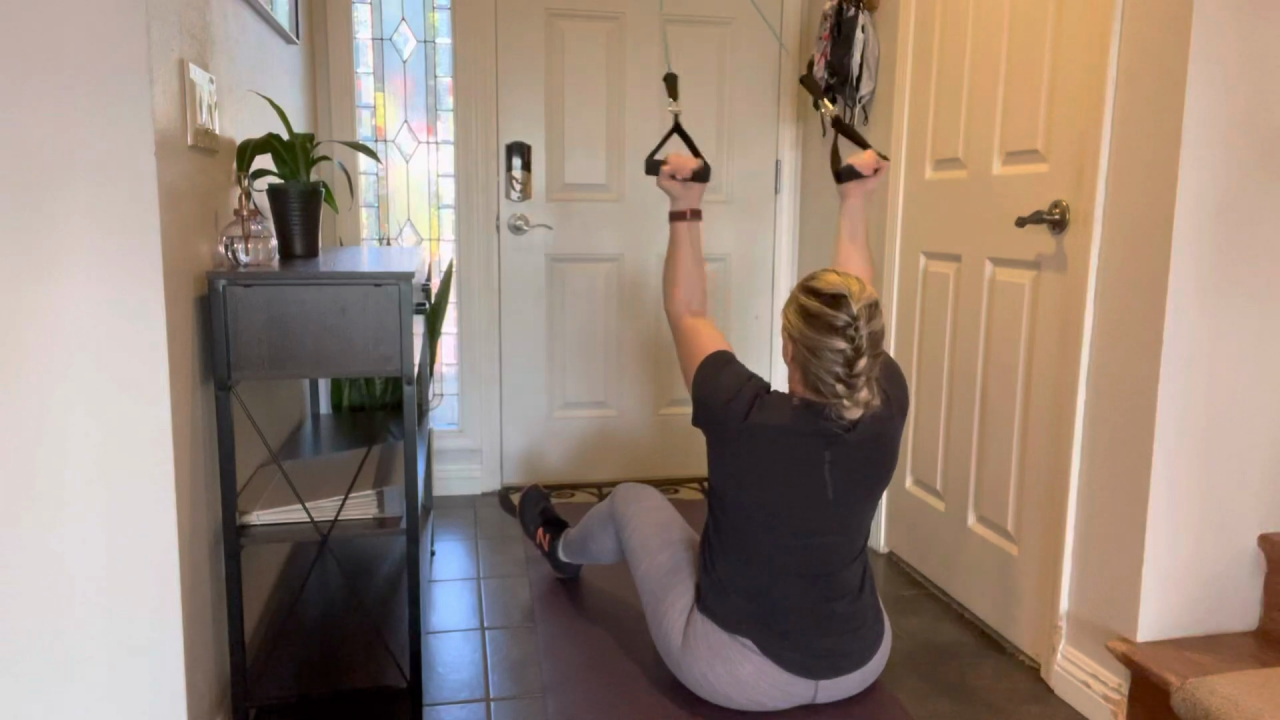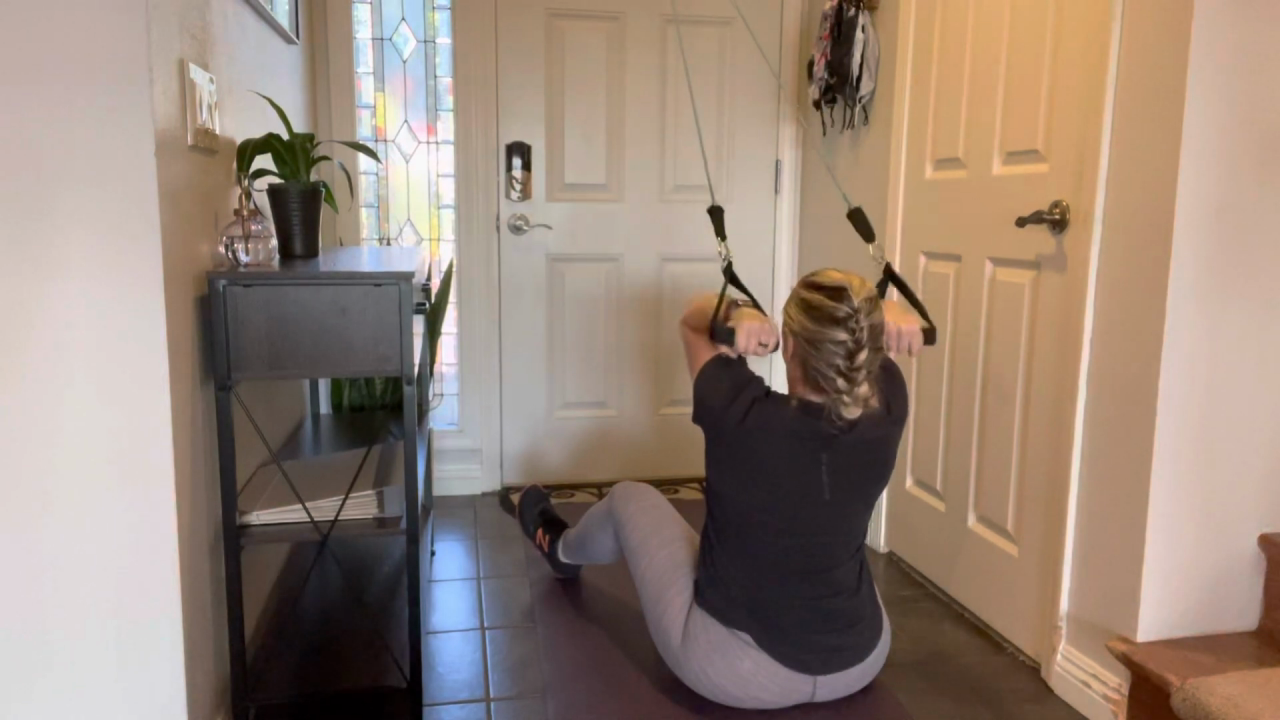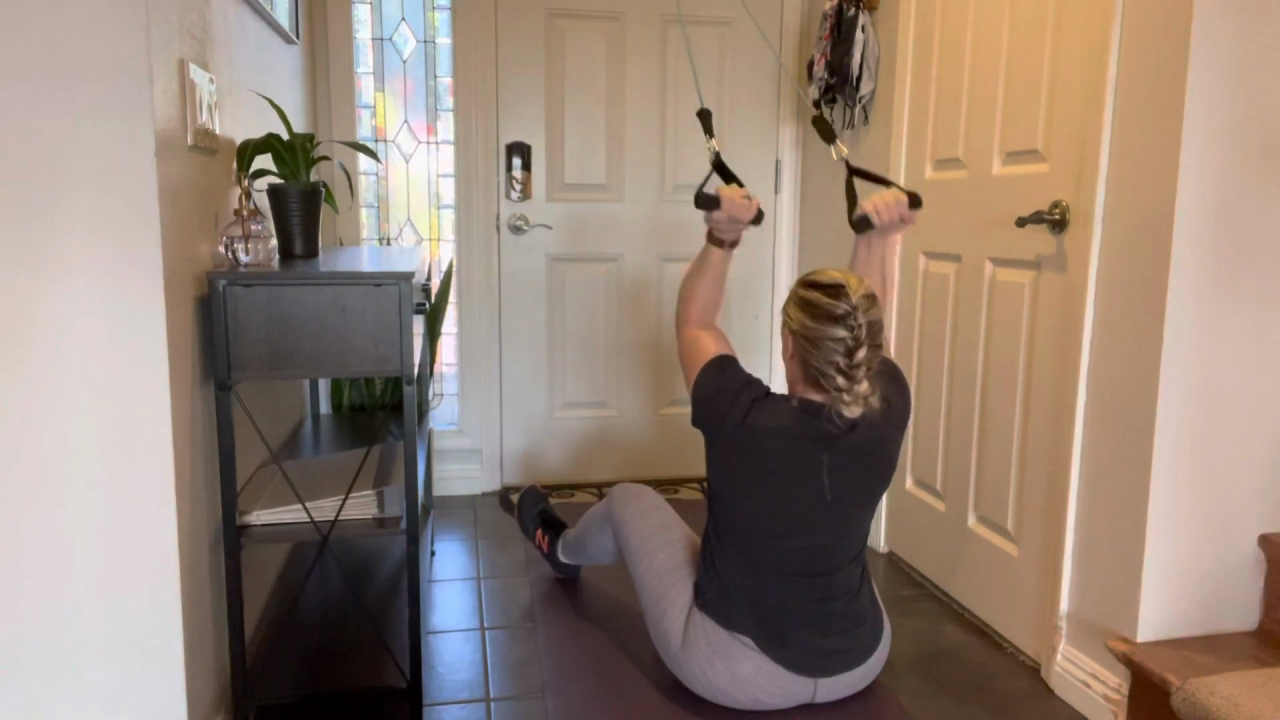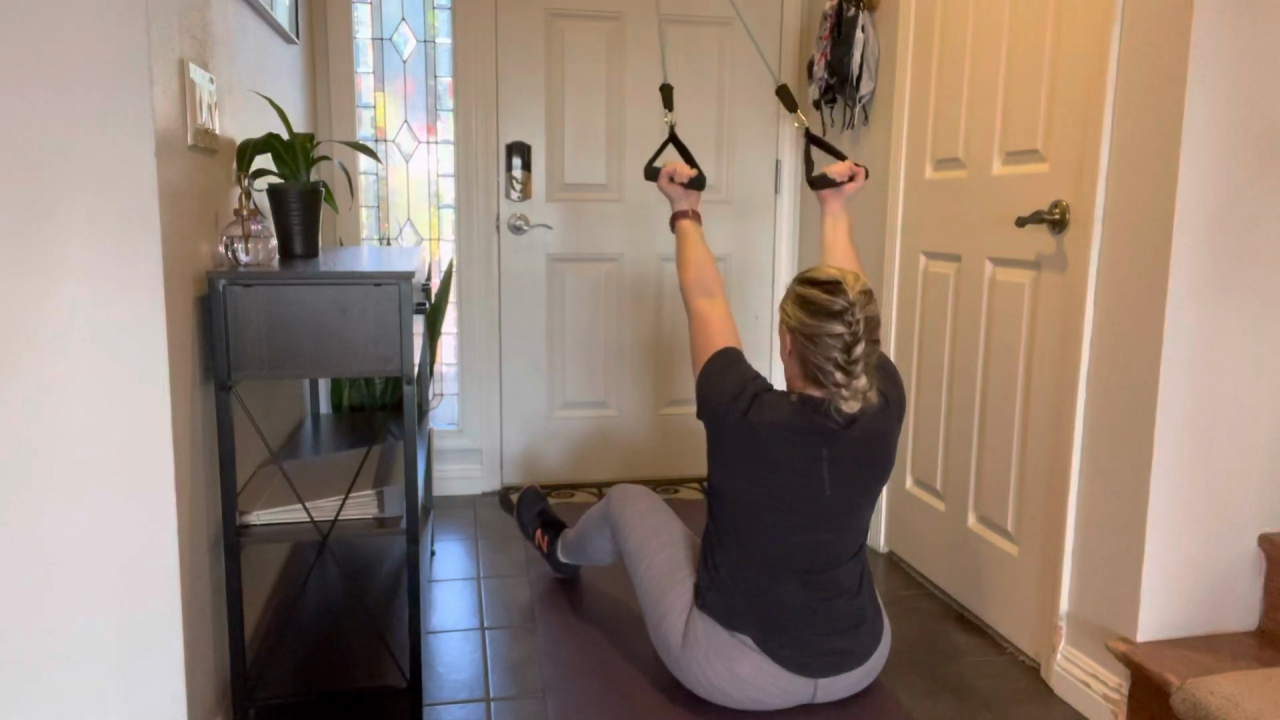
dt=0.7s
person 1, frame 1
left shoulder: (742, 419)
right shoulder: (884, 416)
left elbow: (687, 315)
right elbow: (856, 314)
left wrist: (684, 211)
right wrist: (852, 202)
left hip: (737, 675)
right hip: (859, 667)
left knee: (632, 501)
left ankle: (561, 549)
person 1, frame 2
left shoulder: (742, 419)
right shoulder: (884, 414)
left elbow: (693, 323)
right elbow: (856, 337)
left wrist: (738, 317)
right wrist: (889, 315)
left hip: (735, 673)
left knee: (630, 499)
left ankle: (561, 548)
person 1, frame 3
left shoulder: (744, 422)
right shoulder: (886, 418)
left elbow: (692, 322)
right elbow: (860, 324)
left wrist: (723, 238)
right wrist: (878, 239)
left hip: (737, 674)
right hip: (858, 665)
left knee: (628, 501)
left ankle: (560, 549)
person 1, frame 4
left shoulder: (745, 416)
right shoulder: (882, 412)
left elbow: (706, 302)
right elbow: (849, 309)
left wrist: (685, 212)
right wrist: (834, 206)
left hip: (735, 674)
right hip: (859, 665)
left knee: (627, 502)
left ankle: (560, 548)
